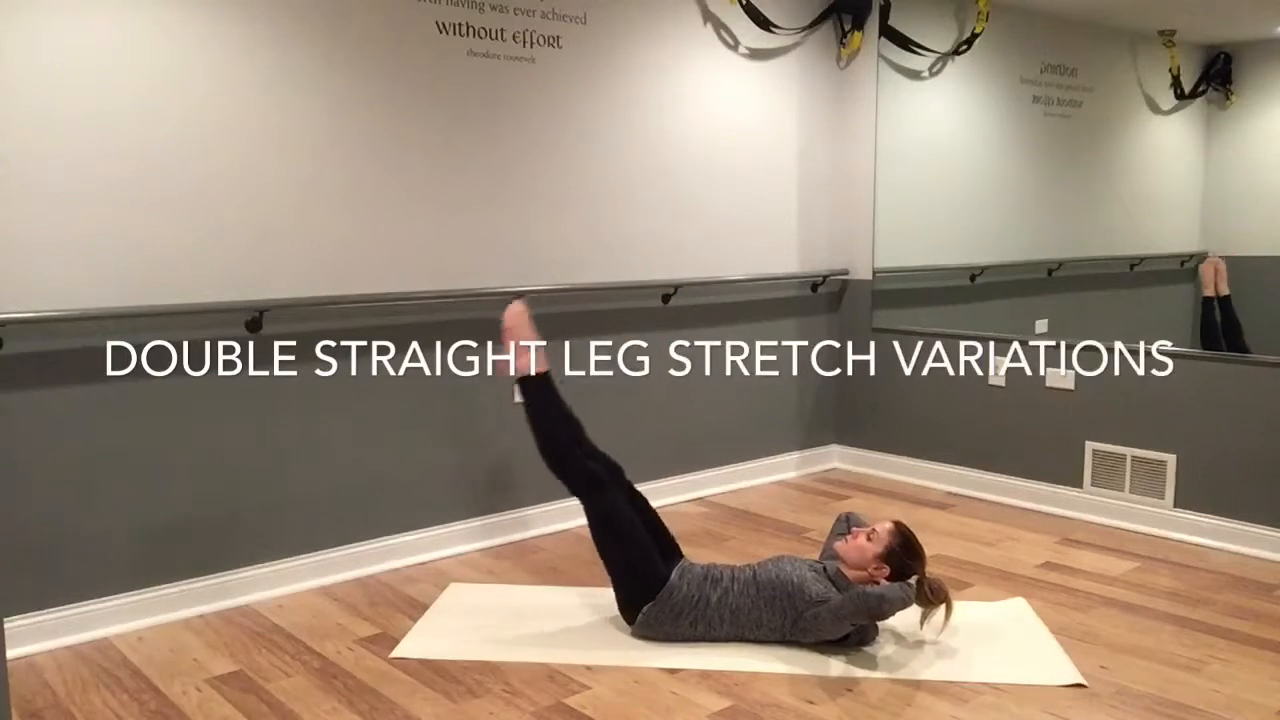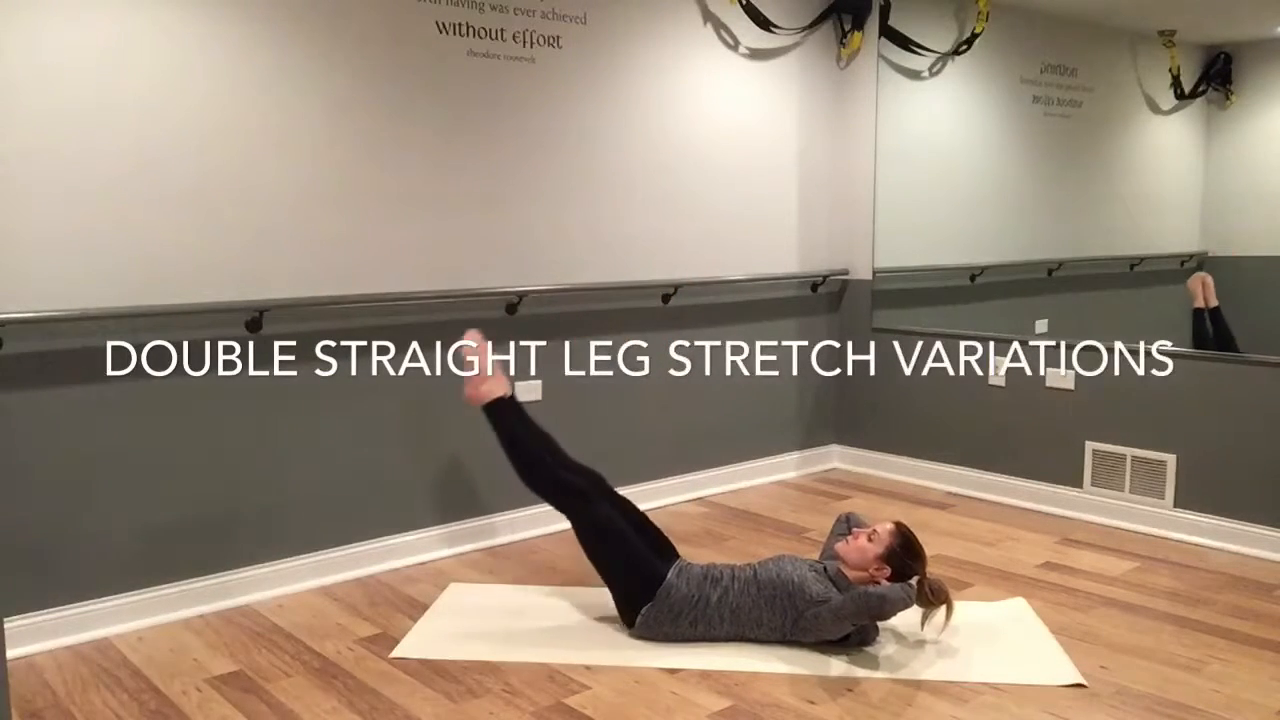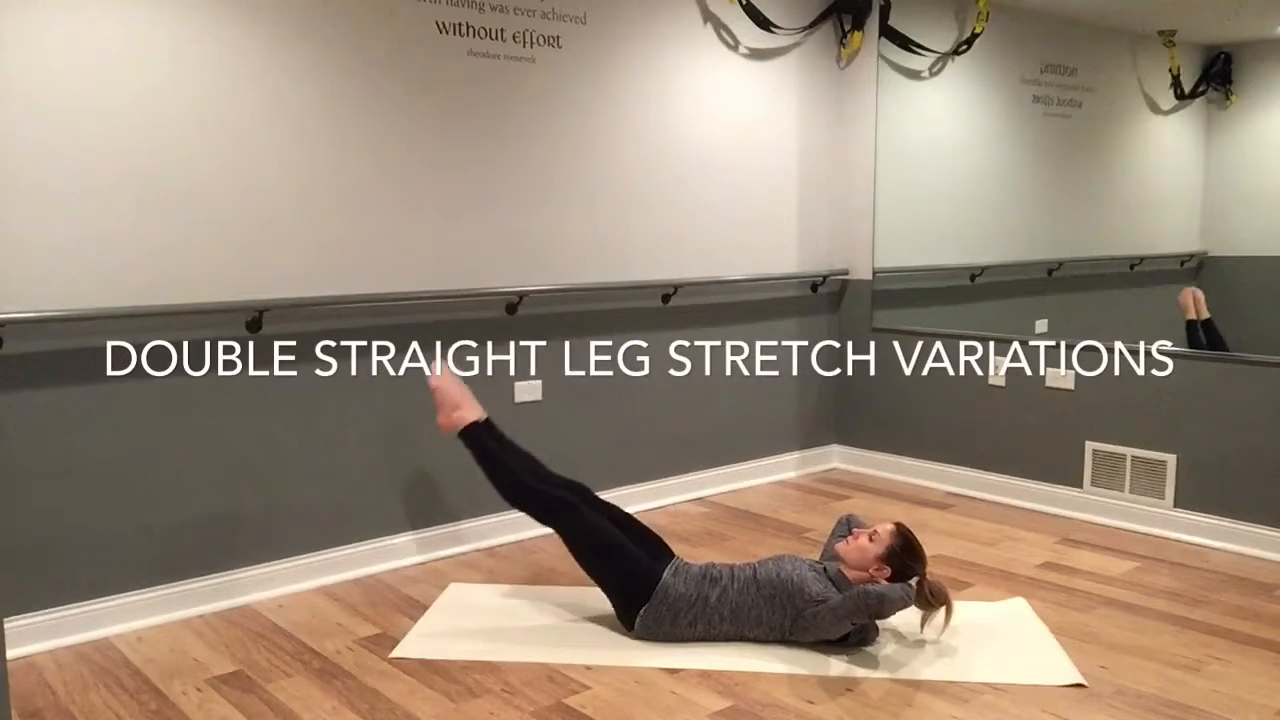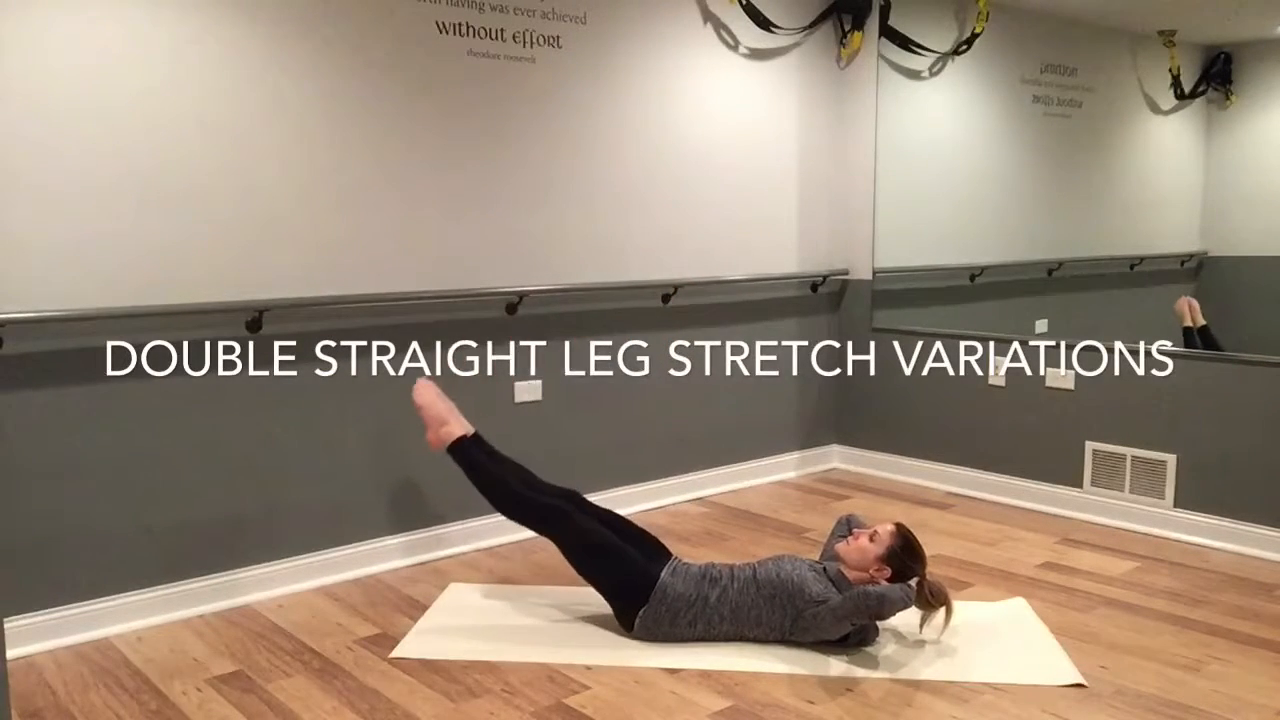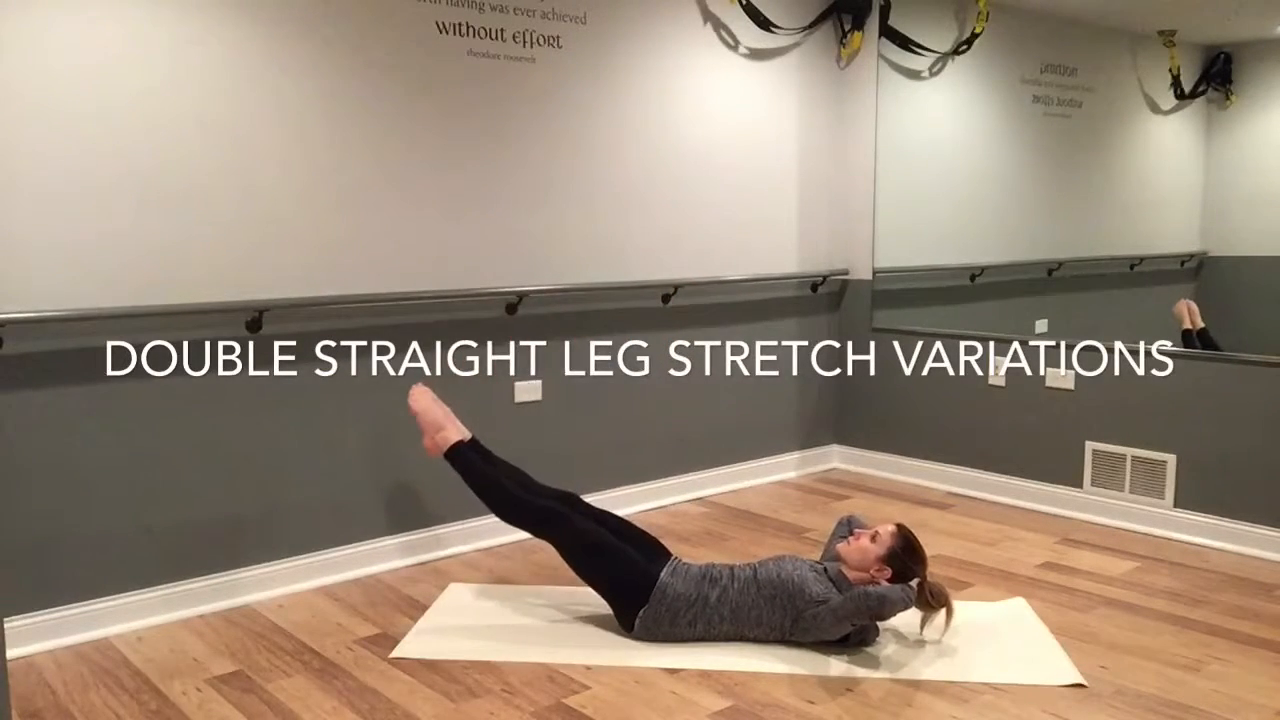
dt=0.2s
person 1, frame 1
left shoulder: (831, 611)
right shoulder: (831, 576)
left elbow: (877, 599)
right elbow: (847, 517)
left wrist: (907, 589)
right wrist: (896, 557)
left hip: (659, 605)
right hip: (680, 582)
left knee: (593, 483)
right knee: (608, 476)
left ankle: (533, 374)
right ankle: (533, 375)
person 1, frame 2
left shoulder: (833, 609)
right shoulder: (831, 576)
left elbow: (881, 599)
right elbow: (846, 517)
left wrist: (911, 587)
right wrist: (901, 565)
left hip: (660, 606)
right hip: (681, 583)
left knee: (577, 496)
right knee: (592, 488)
left ankle: (495, 396)
right ankle: (496, 394)
person 1, frame 3
left shoulder: (832, 613)
right shoulder: (831, 575)
left elbow: (879, 598)
right elbow: (846, 519)
left wrist: (910, 588)
right wrist: (901, 561)
left hip: (660, 606)
right hip: (678, 581)
left knee: (565, 510)
right knee: (578, 499)
left ankle: (469, 422)
right ankle: (473, 423)
person 1, frame 4
left shoulder: (831, 610)
right shoulder: (831, 576)
left elbow: (878, 599)
right elbow: (844, 519)
left wrist: (908, 591)
left hip: (659, 607)
right hip: (676, 581)
left knee: (557, 517)
right knee: (571, 504)
left ankle: (457, 439)
right ankle: (461, 437)
person 1, frame 5
left shoulder: (832, 612)
right shoulder: (832, 575)
left elbow: (879, 600)
right elbow: (845, 520)
left wrist: (909, 591)
left hip: (659, 607)
right hip: (677, 580)
left knee: (555, 520)
right knee: (570, 506)
left ankle: (454, 444)
right ankle: (460, 443)
